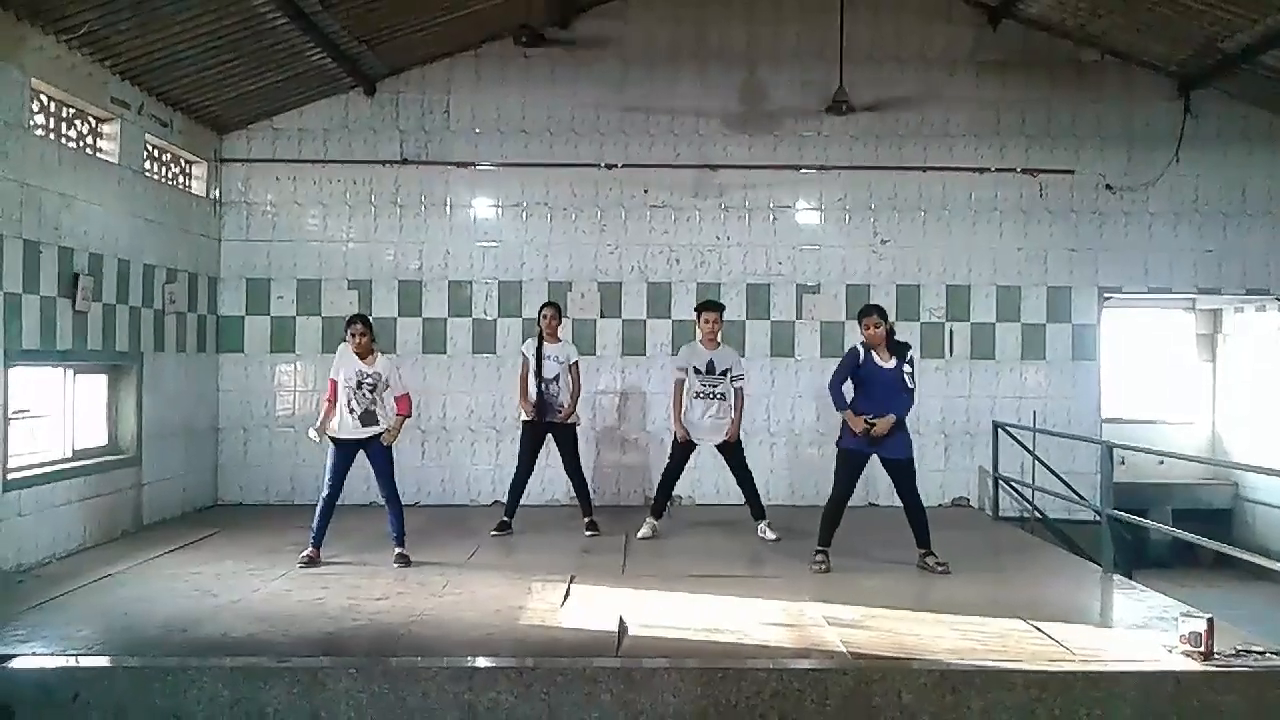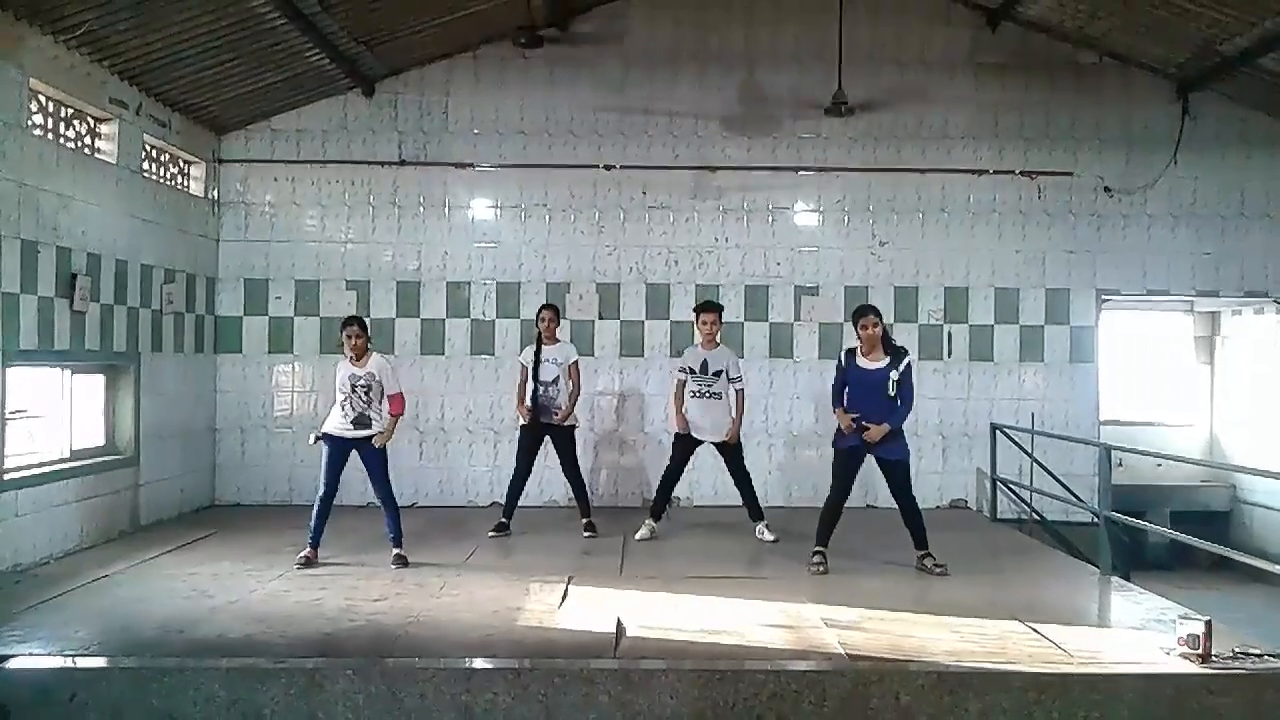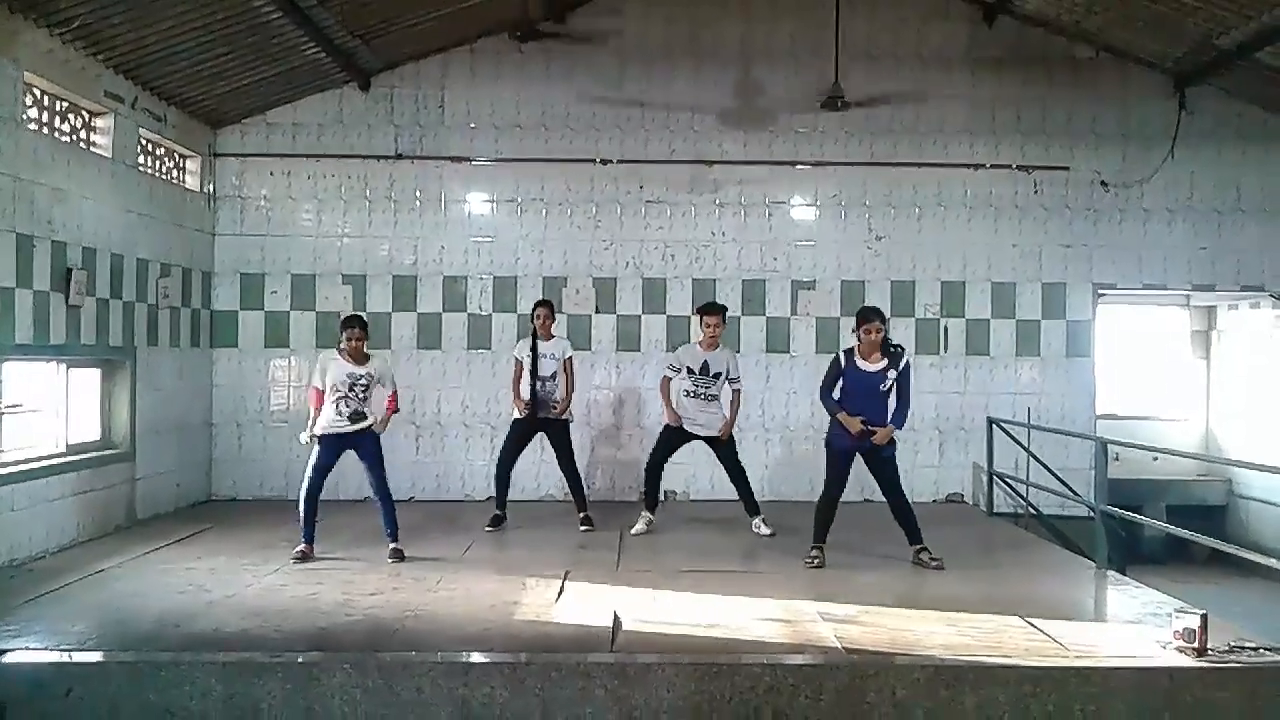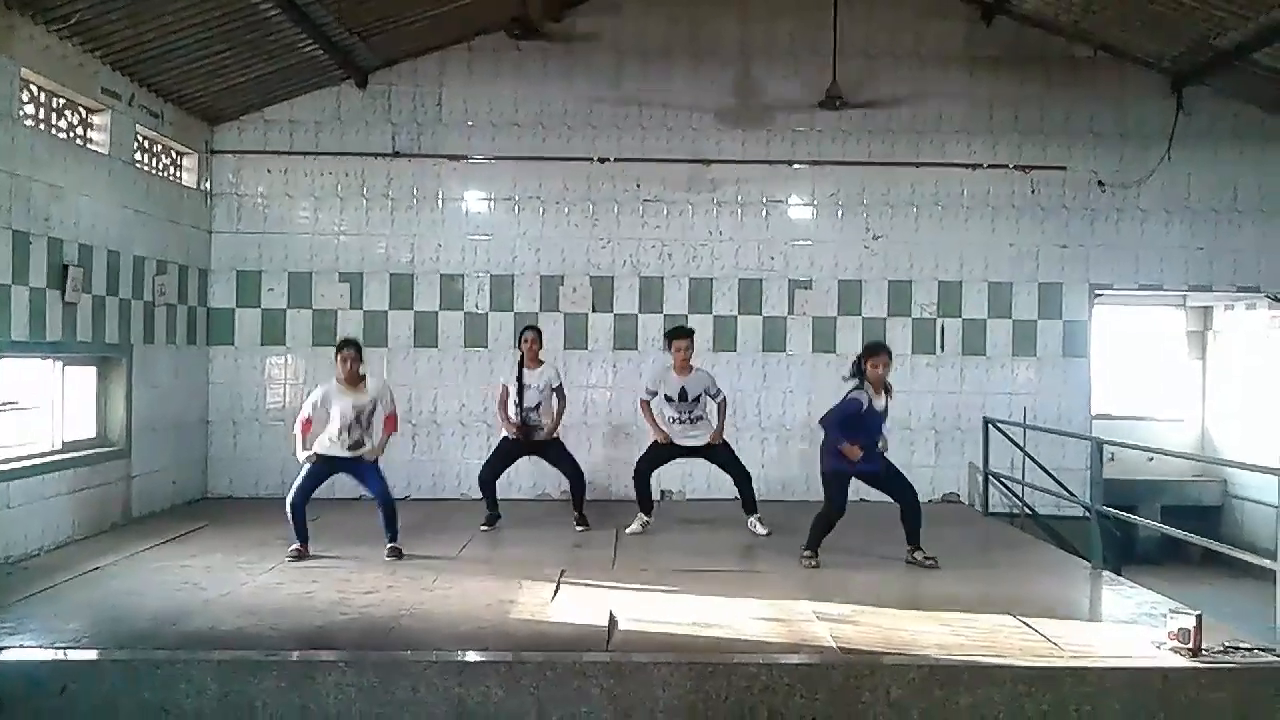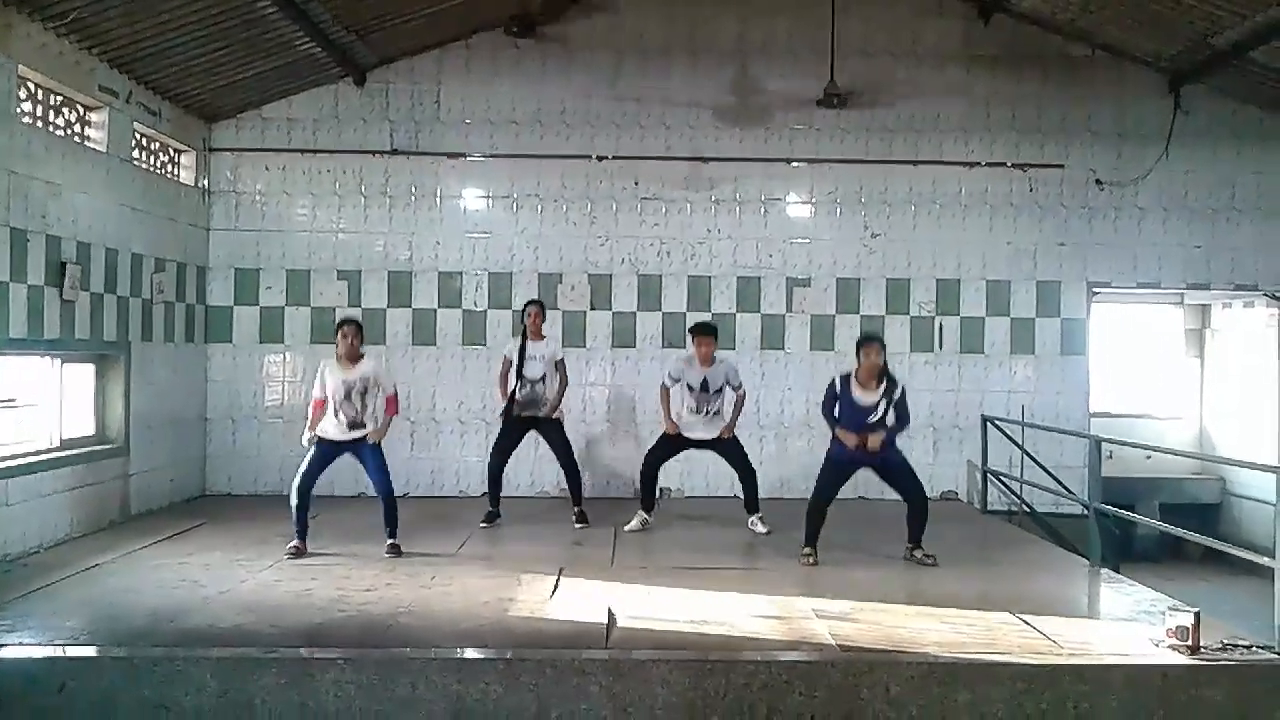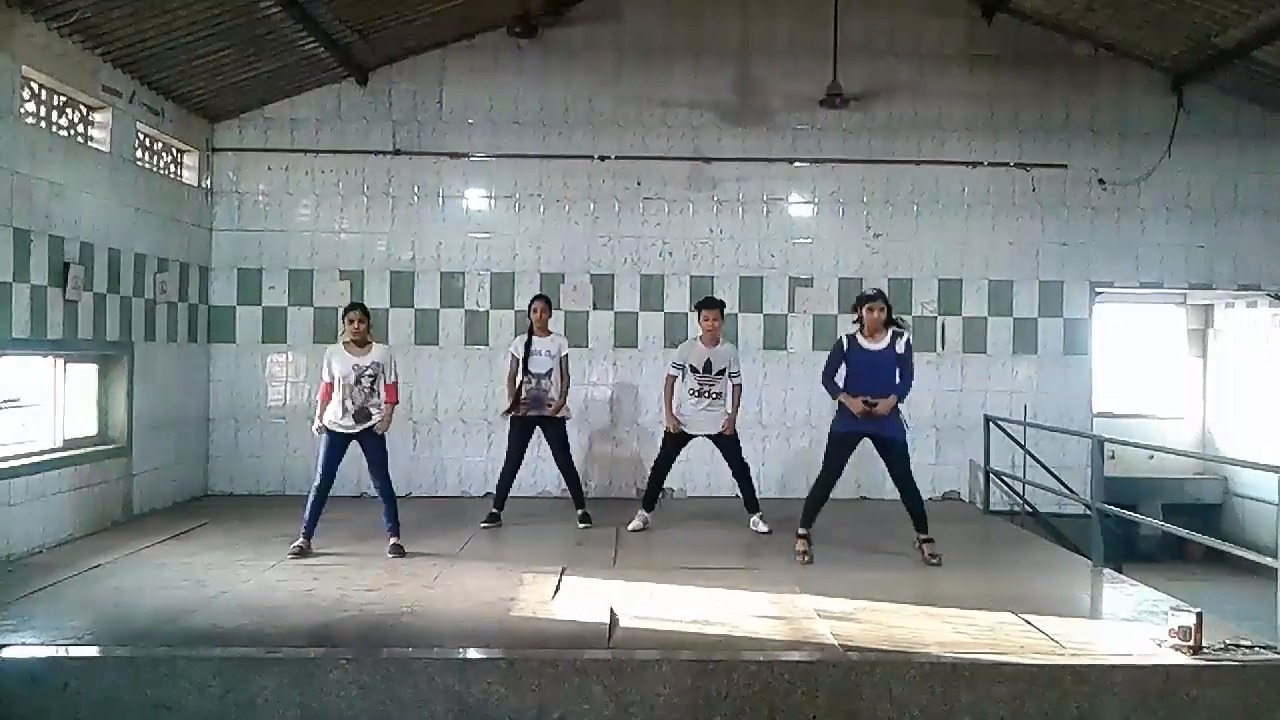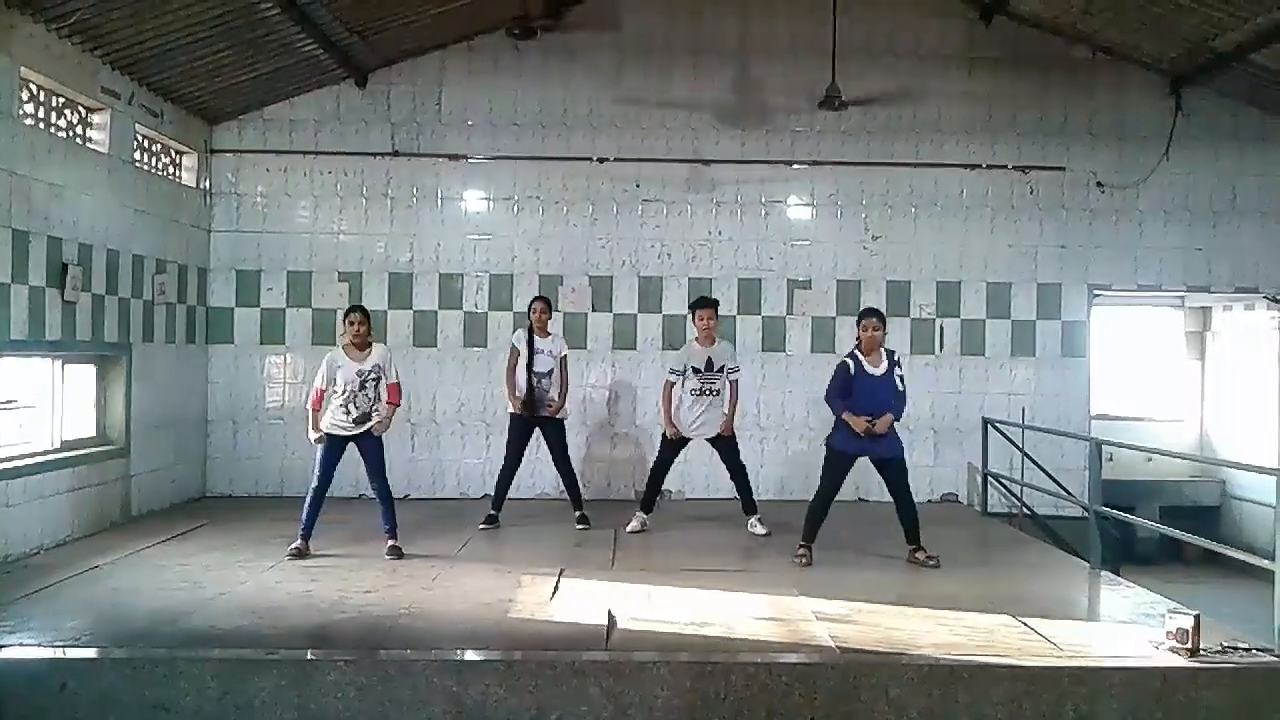
dt=0.3s
person 1, frame 1
left shoulder: (904, 354)
right shoulder: (858, 352)
left elbow: (908, 397)
right elbow: (835, 384)
left wrist: (890, 420)
right wrist: (850, 417)
left hip: (894, 434)
right hip: (856, 435)
left knee: (910, 495)
right knee: (840, 494)
left ankle: (925, 553)
right ankle: (821, 551)
person 1, frame 2
left shoulder: (899, 359)
right shoulder: (847, 358)
left elbow: (907, 402)
right elbow: (837, 390)
left wrist: (884, 428)
right wrist: (839, 414)
left hip: (889, 437)
right hip: (851, 436)
left knee: (905, 497)
right knee: (837, 494)
left ankle: (923, 555)
right ankle: (819, 551)
person 1, frame 3
left shoulder: (897, 360)
right shoulder: (845, 359)
left elbow: (903, 400)
right elbow: (825, 393)
left wrist: (891, 428)
right wrist: (845, 419)
left hip: (877, 438)
right hip: (844, 435)
left knee: (895, 493)
right knee: (832, 491)
left ankle: (919, 549)
right ankle: (817, 547)
person 1, frame 4
left shoulder: (882, 391)
right shoulder: (859, 397)
right elbow: (827, 421)
left wrist: (880, 439)
right wrist: (846, 448)
left hip: (869, 457)
right hip: (839, 458)
left knee: (909, 496)
right knee: (835, 507)
left ankle: (914, 549)
right ankle: (810, 549)
person 1, frame 5
left shoulder: (894, 387)
right shoulder: (840, 383)
left elbow: (903, 420)
right elbow: (827, 409)
left wrist: (882, 436)
right wrist: (842, 434)
left hip: (883, 451)
right hip: (845, 450)
left knee: (917, 495)
right knee: (822, 495)
left ankle: (914, 547)
right ankle: (809, 546)
person 1, frame 6
left shoulder: (900, 339)
right shoulder: (847, 342)
left elbow: (907, 378)
right elbow: (827, 377)
left wrist: (892, 400)
right wrist: (847, 400)
left hip: (887, 420)
right hip: (849, 419)
left knee: (905, 480)
right knee: (827, 476)
left ankle: (924, 538)
right ankle: (803, 533)
person 1, frame 7
left shoulder: (893, 359)
right shoulder: (850, 362)
left elbow: (901, 397)
right elbow: (832, 396)
left wrist: (889, 418)
right wrist: (851, 419)
left hip: (884, 438)
right hip: (846, 436)
left knee: (902, 493)
right knee: (826, 491)
left ankle: (915, 548)
right ankle: (805, 545)
person 2, frame 1
left shoulder: (385, 364)
right shoulder: (342, 353)
left elbow: (403, 400)
right elbow: (332, 391)
left wrist: (395, 430)
right wrist: (321, 423)
left hip: (376, 435)
right hip: (342, 435)
left knee: (389, 491)
right knee: (330, 491)
left ankle: (399, 547)
right ankle: (314, 548)
person 2, frame 2
left shoulder: (380, 363)
right shoulder: (341, 366)
left elbow: (396, 400)
left wrist: (388, 431)
right wrist: (321, 429)
left hip: (370, 436)
right hip: (336, 434)
left knee: (383, 492)
right knee: (326, 492)
left ankle: (397, 548)
right ankle: (312, 549)
person 2, frame 3
left shoulder: (376, 365)
right shoulder: (328, 359)
left elbow: (391, 395)
right elbow: (317, 394)
left wrist: (384, 418)
right wrist: (310, 427)
left hip: (364, 432)
right hip: (330, 433)
left knee: (380, 486)
right knee: (309, 489)
left ankle: (393, 542)
right ankle: (306, 544)
person 2, frame 4
left shoulder: (377, 388)
right shoulder: (327, 391)
left elbow: (390, 417)
right elbow: (303, 420)
left wrist: (379, 447)
right wrist: (302, 450)
left hip: (361, 456)
right hip: (327, 454)
left knee: (384, 497)
right knee: (295, 499)
left ankle: (392, 542)
right ankle: (301, 543)
person 2, frame 5
left shoulder: (373, 367)
right shoulder: (326, 367)
left elbow: (391, 400)
right elbow: (318, 402)
left wrist: (382, 429)
right wrist: (309, 429)
left hip: (364, 438)
right hip: (329, 437)
left knee: (384, 487)
right knee: (301, 485)
left ankle: (391, 539)
right ankle: (300, 539)
person 2, frame 6
left shoulder: (382, 352)
right shoulder: (333, 353)
left elbow: (390, 389)
right elbow: (326, 388)
left wrist: (387, 417)
right wrist: (318, 418)
left hip: (370, 427)
right hip: (336, 427)
left knee: (382, 482)
right knee: (322, 482)
left ankle: (394, 537)
right ankle: (305, 538)
person 2, frame 7
left shoulder: (382, 353)
right shoulder: (333, 357)
left elbow: (393, 388)
right elbow: (318, 393)
left wrist: (386, 419)
right wrist: (314, 426)
left hip: (368, 429)
right hip: (334, 429)
left knee: (379, 483)
right knee: (319, 484)
left ankle: (392, 539)
right ankle: (302, 540)
person 3, frame 1
left shoulder: (731, 355)
right shoulder: (688, 351)
left elbow: (738, 390)
right elbow: (679, 387)
left wrist: (736, 424)
right wrist: (678, 422)
left hip: (723, 428)
right hip: (690, 426)
left knee: (743, 473)
right knee: (671, 472)
left ankle: (762, 522)
right ankle: (653, 519)
person 3, frame 2
left shoulder: (728, 356)
right shoulder: (689, 354)
left elbow: (739, 391)
right elbow: (680, 386)
left wrist: (737, 425)
right wrist: (678, 415)
left hip: (723, 428)
right hip: (690, 426)
left knee: (740, 475)
right knee: (672, 472)
left ankle: (760, 523)
right ankle: (652, 521)
person 3, frame 3
left shoulder: (728, 357)
right shoulder: (684, 352)
left elbow: (736, 390)
right elbow: (665, 380)
left wrist: (731, 422)
right wrist: (669, 410)
left hip: (713, 424)
right hip: (681, 421)
left knee: (735, 469)
right knee: (654, 463)
left ankle: (756, 517)
right ankle: (648, 514)
person 3, frame 4
left shoulder: (704, 377)
right shoulder: (660, 376)
left elbow: (721, 400)
right elbow: (644, 401)
left wrist: (719, 429)
right wrist: (657, 429)
left hip: (705, 437)
right hip: (671, 438)
left knee: (740, 473)
right knee: (641, 470)
left ankle: (753, 517)
right ankle: (644, 516)
person 3, frame 5
left shoulder: (727, 368)
right shoulder: (683, 364)
left elbow: (740, 394)
right elbow: (665, 387)
left wrist: (732, 424)
right wrist: (667, 419)
left hip: (717, 431)
right hip: (683, 429)
left knee: (745, 468)
right knee: (650, 462)
left ankle: (754, 516)
right ankle: (645, 513)
person 3, frame 6
left shoulder: (730, 351)
right shoulder: (686, 348)
left elbow: (737, 385)
right elbow: (670, 380)
left wrist: (733, 417)
right wrist: (668, 415)
left hip: (719, 421)
right hip: (684, 420)
left knee: (739, 466)
right knee: (662, 464)
left ankle: (755, 515)
right ankle: (644, 513)
person 3, frame 7
left shoulder: (727, 349)
right shoulder: (685, 352)
left elbow: (733, 384)
right elbow: (668, 387)
left wrist: (730, 419)
right wrist: (667, 422)
left hip: (717, 423)
right hip: (682, 423)
left knee: (737, 468)
right knee: (660, 466)
left ankle: (753, 517)
right ankle: (643, 514)
person 4, frame 1
left shoulder: (568, 348)
right shoulder: (531, 345)
left elbow: (576, 383)
right elbow: (523, 377)
left wrist: (572, 407)
right wrist: (523, 401)
left hip: (562, 417)
right hip: (535, 416)
left knee: (574, 468)
right knee: (523, 468)
left ankle: (588, 518)
right ankle: (507, 519)
person 4, frame 2
left shoulder: (568, 349)
right shoulder: (529, 351)
left elbow: (576, 384)
right elbow: (522, 383)
left wrist: (569, 409)
right wrist: (520, 405)
left hip: (561, 419)
right hip: (533, 418)
left knee: (571, 469)
right knee: (521, 470)
left ankle: (586, 519)
right ankle: (505, 520)
person 4, frame 3
left shoulder: (562, 345)
right shoulder: (524, 345)
left elbow: (570, 377)
right elbow: (516, 377)
left wrist: (566, 402)
right wrist: (516, 400)
left hip: (555, 414)
right hip: (527, 414)
left knee: (568, 464)
right knee: (504, 462)
left ankle: (583, 513)
right ankle: (500, 512)
person 4, frame 4
left shoulder: (550, 370)
right shoulder: (514, 371)
left elbow: (561, 399)
right elbow: (503, 399)
left wrist: (555, 424)
right wrist: (506, 422)
left hip: (545, 437)
right hip: (515, 437)
left knee: (575, 474)
right knee: (486, 475)
left ankle: (578, 513)
right ankle: (493, 512)
person 4, frame 5
left shoulder: (553, 345)
right shoulder: (515, 346)
left elbow: (563, 377)
right elbow: (503, 375)
left wrist: (556, 401)
right wrist: (506, 400)
left hip: (547, 413)
right hip: (518, 413)
left knee: (567, 460)
right knee: (496, 460)
left ankle: (577, 508)
right ankle: (493, 509)
person 4, frame 6
left shoulder: (559, 341)
right shoulder: (520, 342)
left elbow: (565, 375)
right elbow: (512, 375)
left wrist: (561, 400)
right wrist: (512, 400)
left hip: (552, 411)
right hip: (523, 411)
left knee: (564, 461)
right knee: (512, 462)
left ankle: (581, 510)
right ankle: (496, 511)
person 4, frame 7
left shoulder: (559, 342)
right shoulder: (521, 336)
left elbow: (564, 376)
right elbow: (510, 367)
left wrist: (561, 402)
right wrist: (512, 395)
left hip: (551, 411)
right hip: (523, 410)
left knee: (562, 462)
right knee: (511, 461)
left ankle: (579, 511)
right ankle: (494, 512)
